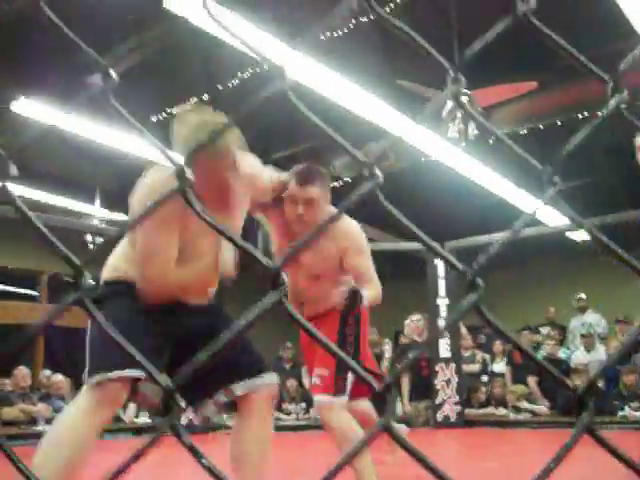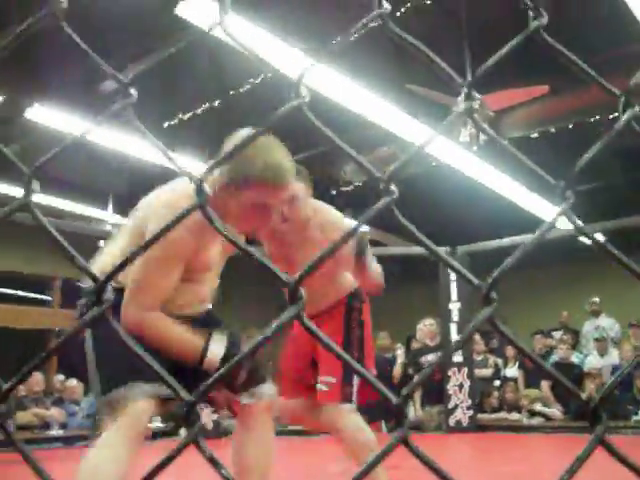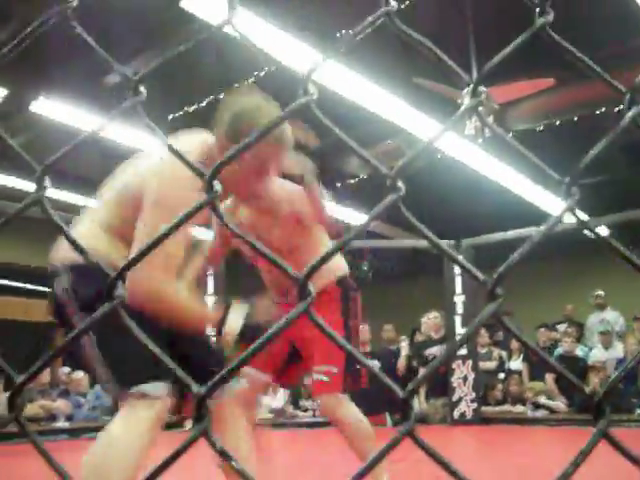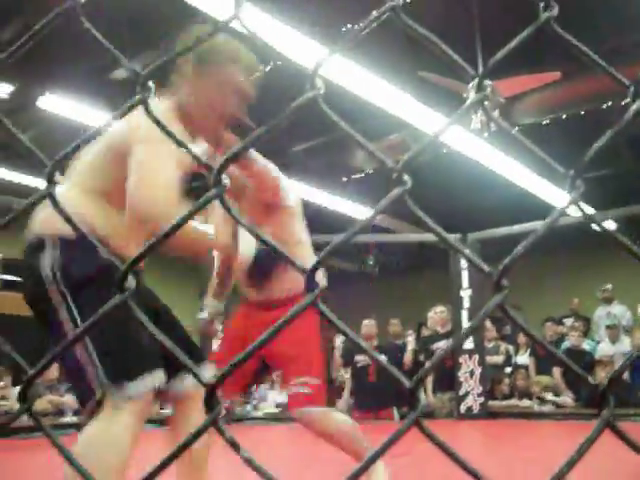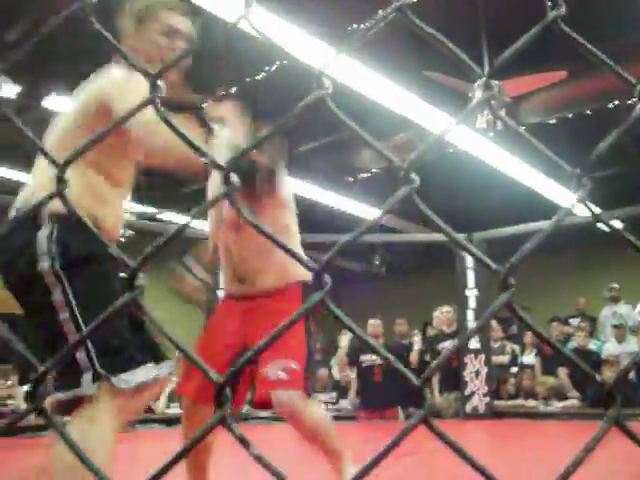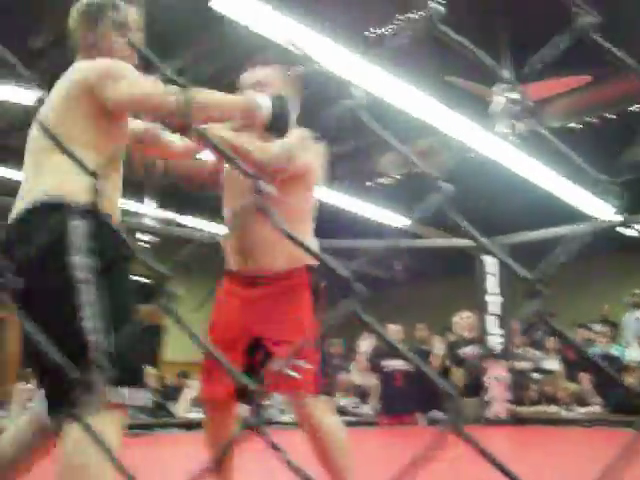
dt=0.1s
person 1, frame 1
left shoulder: (245, 168)
right shoulder: (159, 193)
left elbow: (272, 183)
right elbow: (155, 284)
right wrist: (221, 261)
left hip: (195, 309)
right hip: (130, 295)
left knee: (259, 389)
right knee: (107, 391)
person 1, frame 2
left shoulder: (258, 188)
right shoulder: (179, 216)
right elbow: (140, 315)
right wrist: (211, 352)
left hip: (186, 309)
right hip: (125, 305)
left knee: (257, 400)
right knee: (135, 412)
person 1, frame 3
left shoulder: (204, 147)
right shoulder: (178, 180)
right elbow: (144, 289)
right wrist: (229, 318)
left hip: (132, 286)
right hip: (91, 282)
right knee: (149, 401)
person 1, frame 4
left shoulder: (173, 119)
right shoulder: (158, 129)
right elbow: (152, 215)
right wrist: (231, 246)
left hip: (104, 265)
right hip: (68, 260)
left knee: (189, 382)
right knee: (131, 395)
person 1, frame 5
left shoulder: (127, 94)
right shoulder: (125, 83)
right elbow: (159, 146)
left hip: (70, 245)
right hip: (53, 240)
left knee: (135, 382)
right knee: (115, 388)
person 1, frame 6
left shoulder: (100, 95)
right shoulder: (101, 74)
left elbow: (167, 146)
right elbow: (178, 104)
right wrist: (260, 107)
left hip: (44, 234)
right hip: (67, 232)
person 2, frame 1
left shoulder: (345, 231)
right shoulder: (275, 210)
left elbow: (372, 287)
left wrist: (361, 294)
left hip: (340, 314)
right hip: (306, 318)
left knee: (329, 403)
right knee: (347, 398)
person 2, frame 2
left shoulder: (332, 223)
left elbow: (373, 283)
left wrist: (363, 259)
left hip: (342, 312)
right hip: (304, 318)
left knee: (336, 409)
right knee: (290, 408)
person 2, frame 3
left shoulder: (294, 196)
right shoulder: (231, 209)
left elbow: (327, 229)
right elbow: (214, 255)
left wrist: (308, 181)
left hip: (328, 297)
right hip: (286, 303)
left knee: (330, 397)
right knee: (243, 389)
person 2, frame 4
left shoulder: (271, 192)
right shoulder: (221, 207)
left elbow: (268, 181)
right wrist: (214, 304)
left hip: (300, 306)
right hip: (254, 310)
left knee: (308, 410)
person 2, frame 5
left shoulder: (262, 172)
right shoulder: (217, 178)
left hip: (282, 301)
right hip: (234, 304)
left knee: (285, 398)
right knee: (196, 395)
person 2, frame 6
left shoulder: (303, 144)
right shoulder: (234, 137)
left elbow: (269, 160)
left wrist: (204, 126)
left hip: (290, 284)
right hip: (235, 286)
left knee: (304, 395)
right knee: (216, 393)
